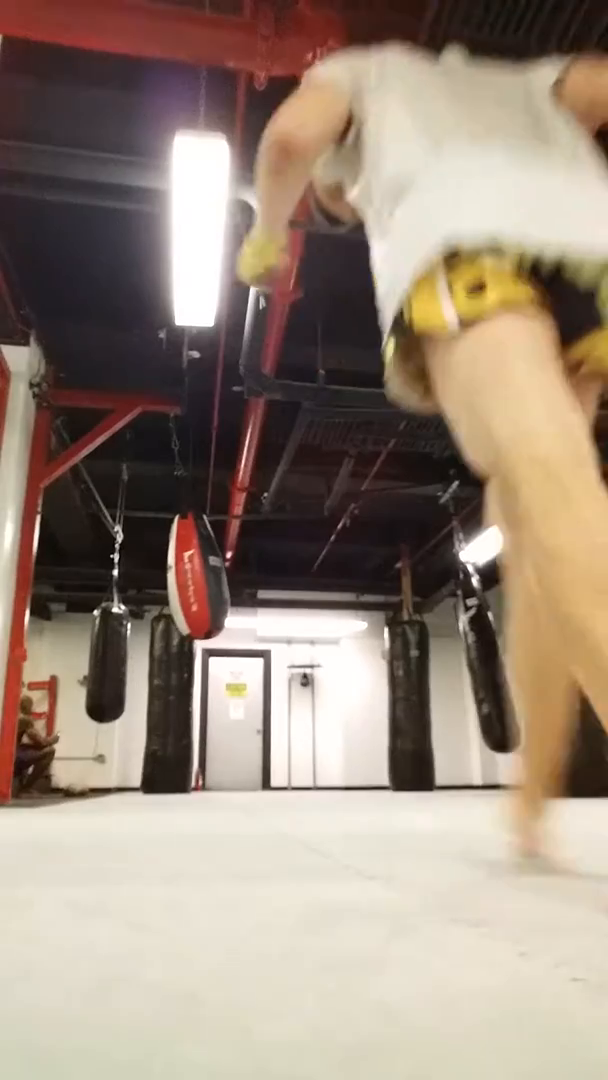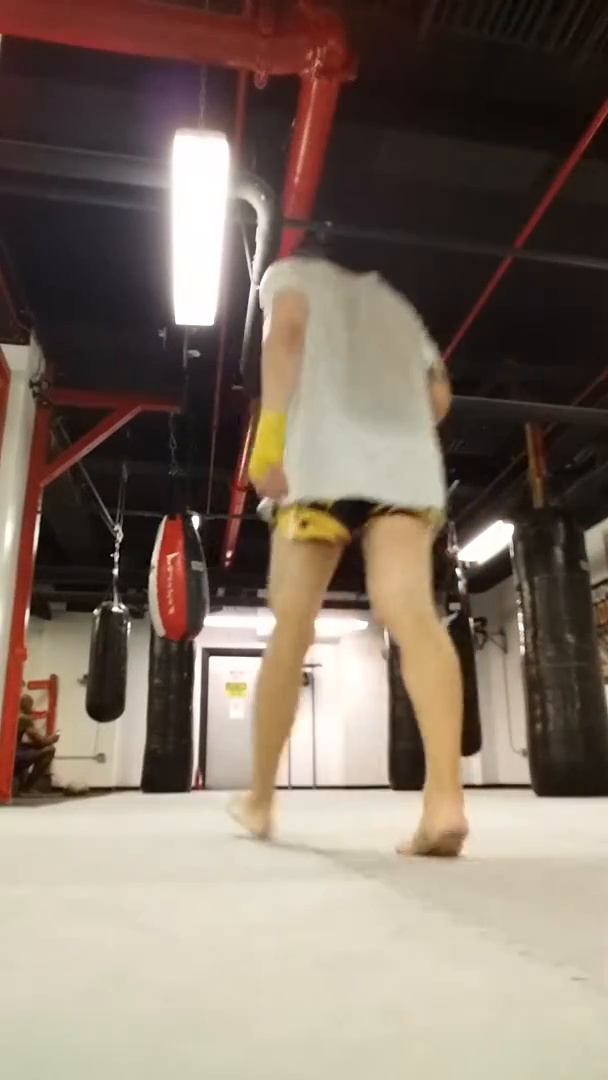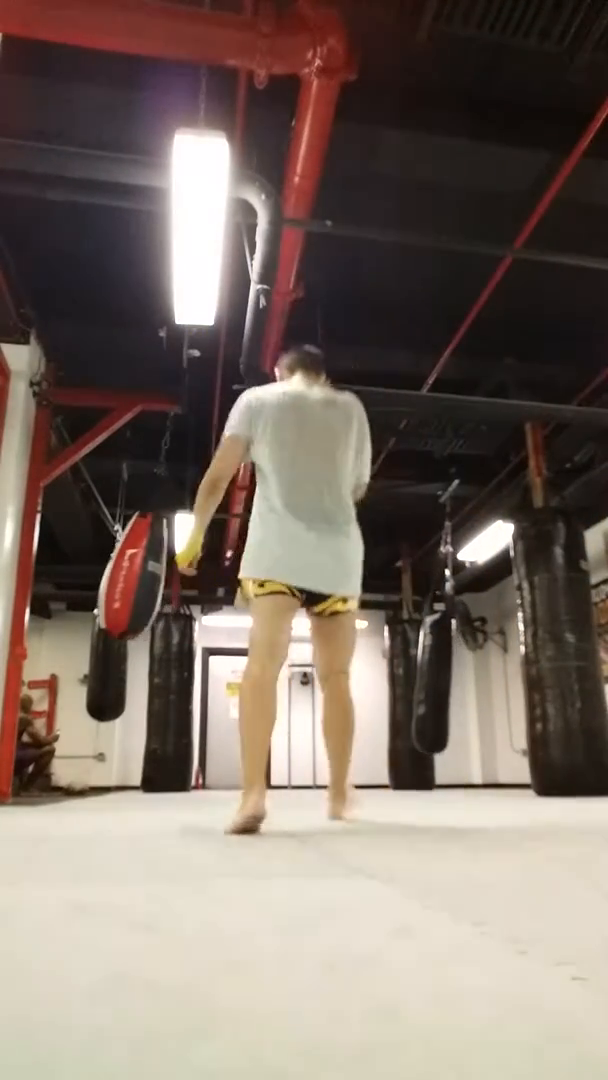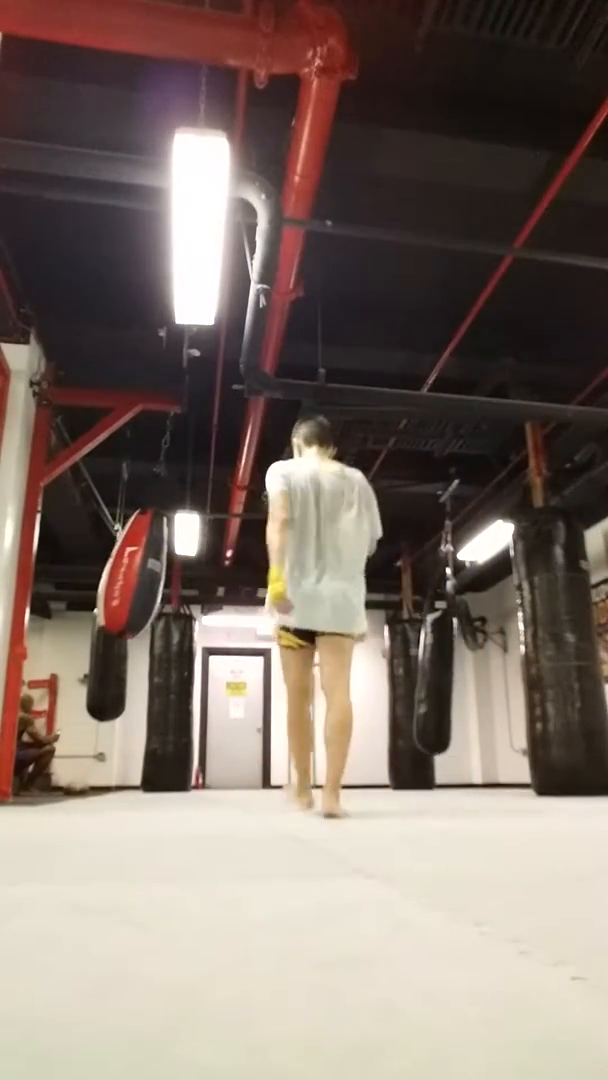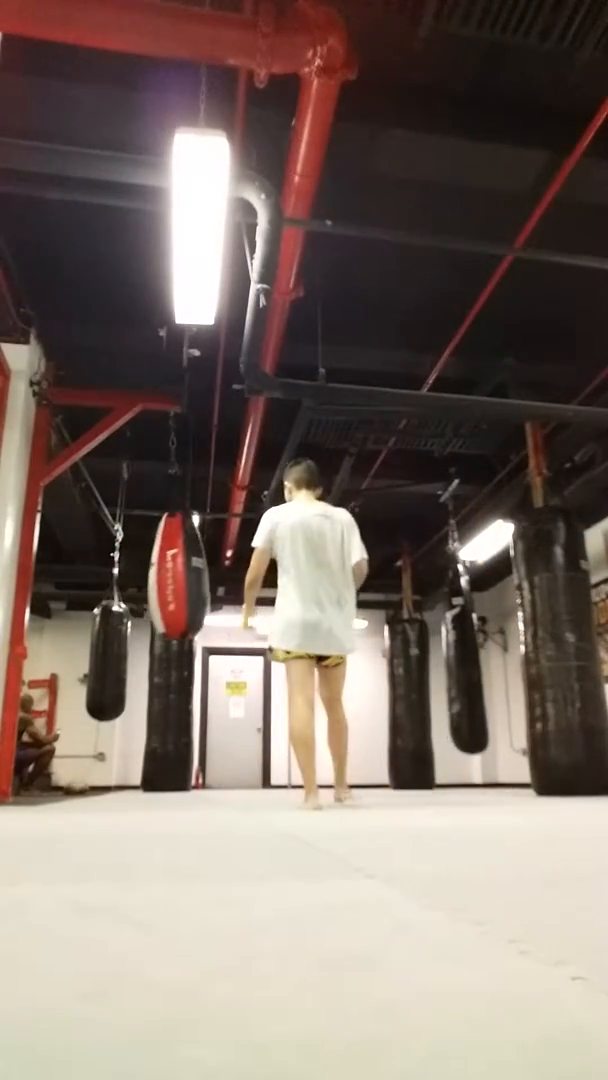
dt=0.5s
person 1, frame 1
left shoulder: (357, 75)
right shoulder: (505, 81)
left elbow: (287, 141)
left wrist: (261, 247)
left hip: (460, 234)
right knee: (528, 514)
person 1, frame 2
left shoulder: (290, 273)
right shoulder: (393, 301)
left elbow: (286, 330)
right elbow: (438, 397)
left wrist: (270, 426)
left hip: (323, 457)
right hip: (405, 460)
left knee: (290, 630)
right knee: (411, 616)
left ankle: (260, 799)
right ankle: (444, 795)
person 1, frame 3
left shoulder: (257, 399)
right shoulder: (352, 407)
left elbow: (216, 478)
left wrist: (194, 539)
left hip: (275, 550)
right hip: (338, 555)
left knee: (262, 665)
right knee: (335, 677)
left ankle: (254, 790)
right ankle: (338, 793)
person 1, frame 4
left shoulder: (283, 470)
right shoulder: (357, 480)
left elbow: (279, 520)
right elbow: (371, 543)
left wrist: (277, 576)
left hip: (298, 598)
right hip: (343, 598)
left knee: (299, 696)
right knee: (337, 693)
left ankle: (305, 788)
right ankle: (332, 793)
person 1, frame 5
left shoulder: (276, 516)
right shoulder: (342, 517)
left elbow: (253, 576)
right elbow: (360, 569)
left wrist: (248, 610)
left hip: (295, 623)
right hip: (336, 625)
left knee: (300, 704)
right knee: (334, 705)
left ankle: (311, 791)
right ankle: (340, 782)
